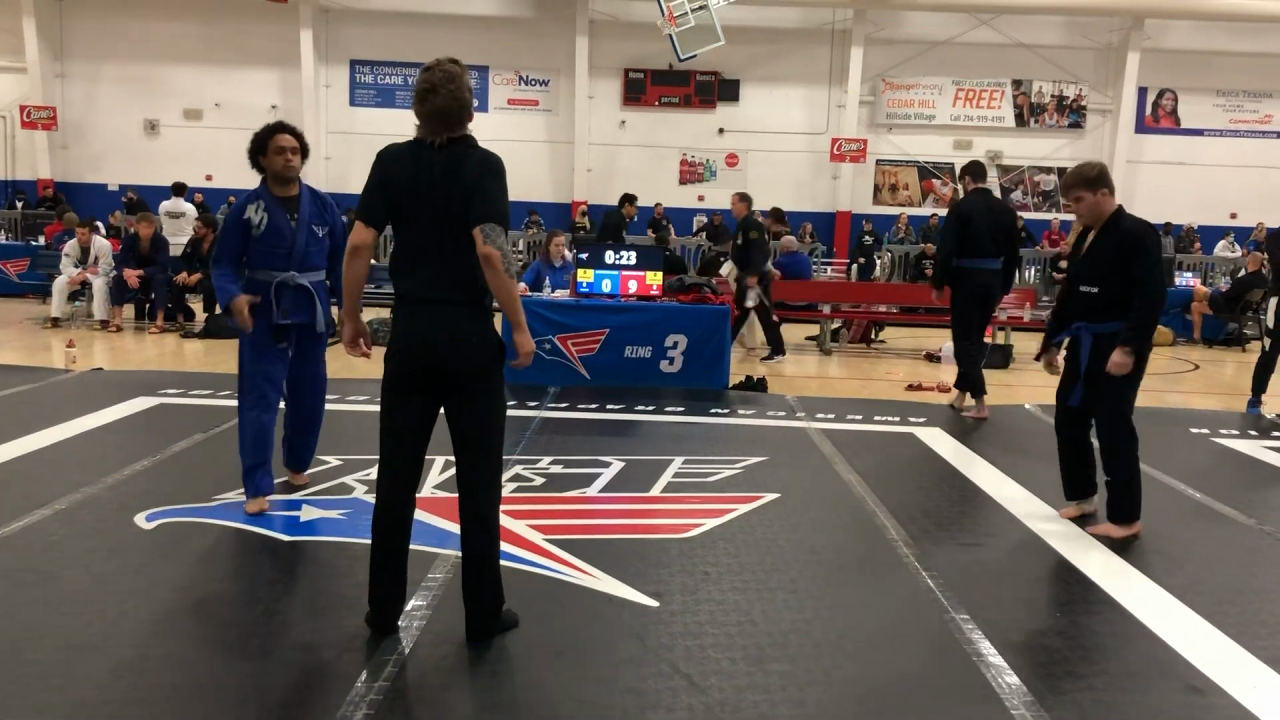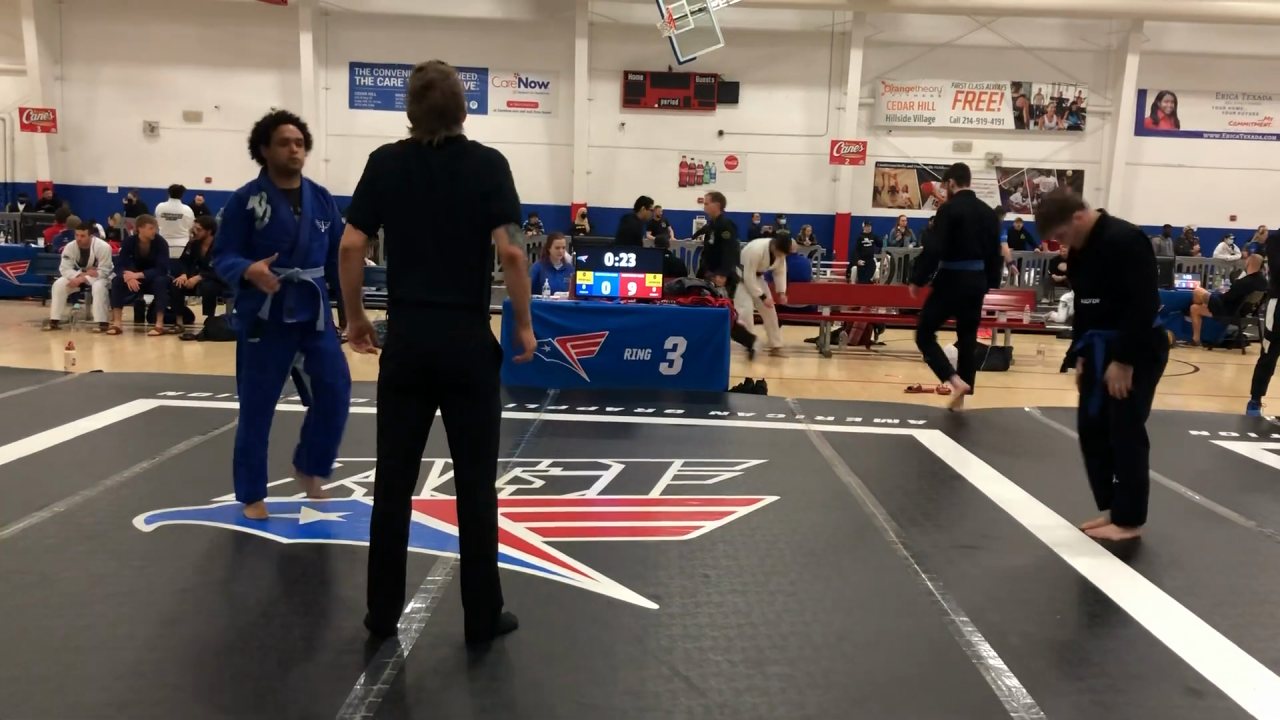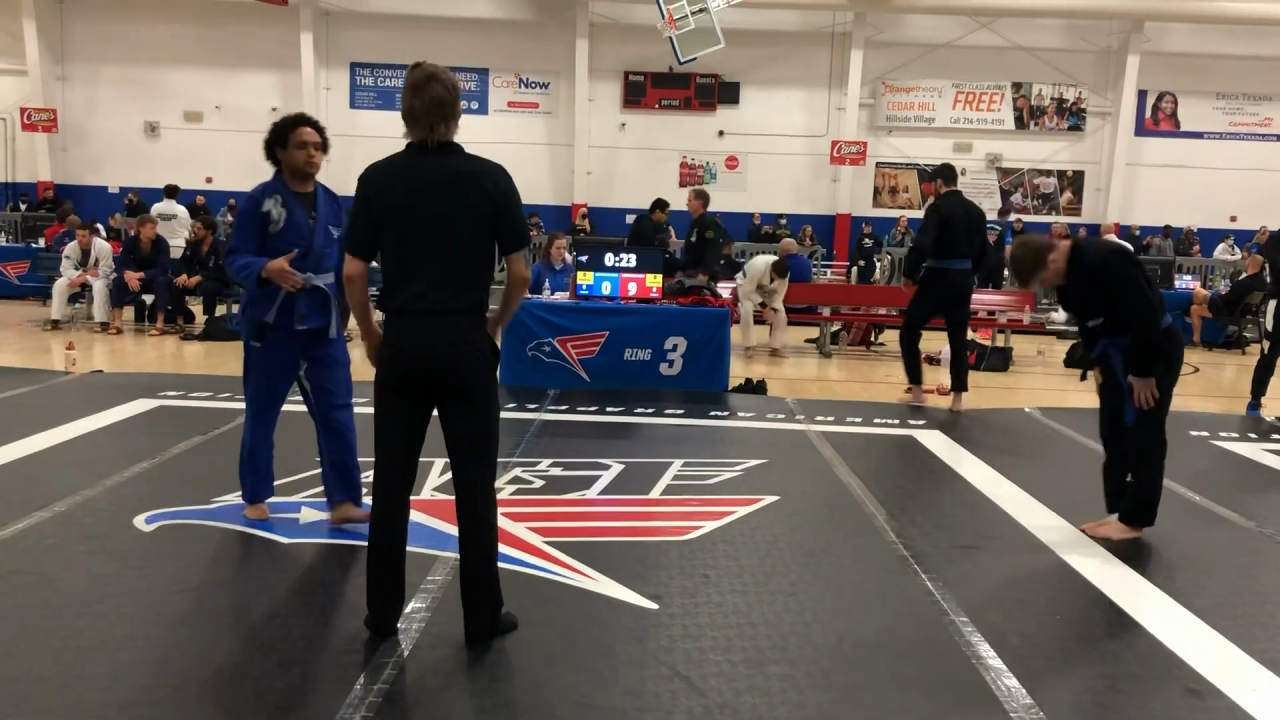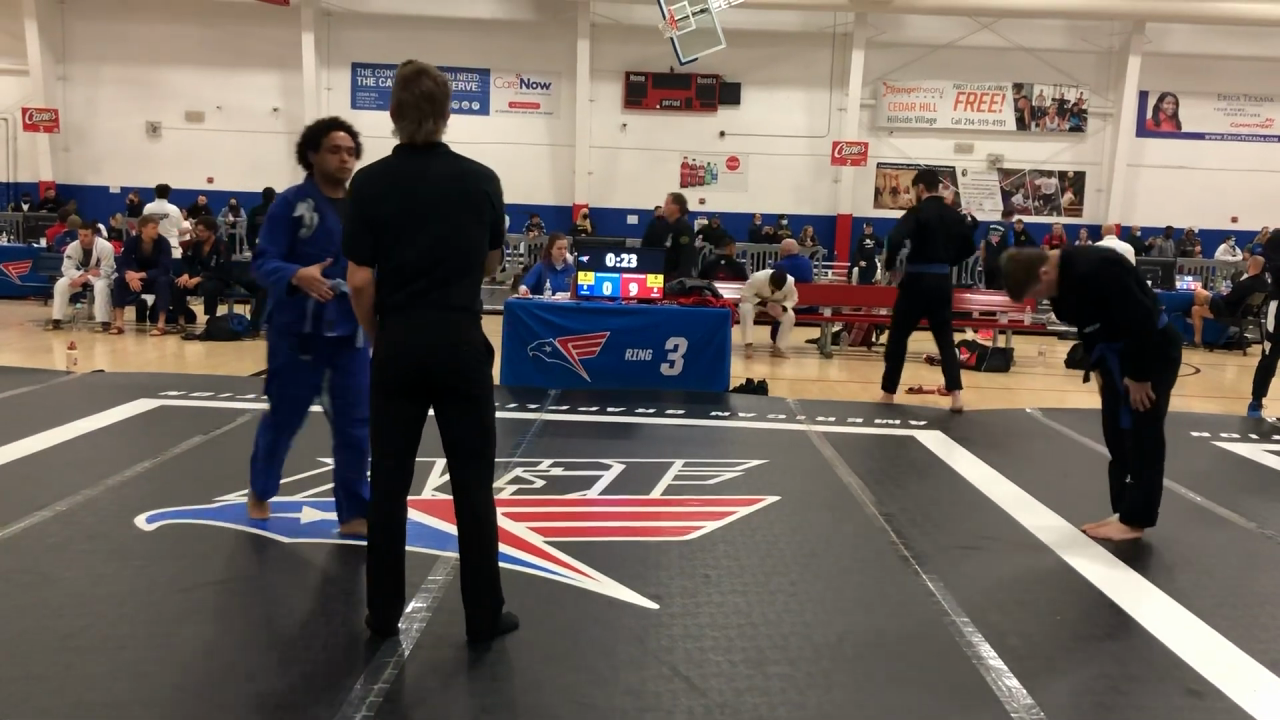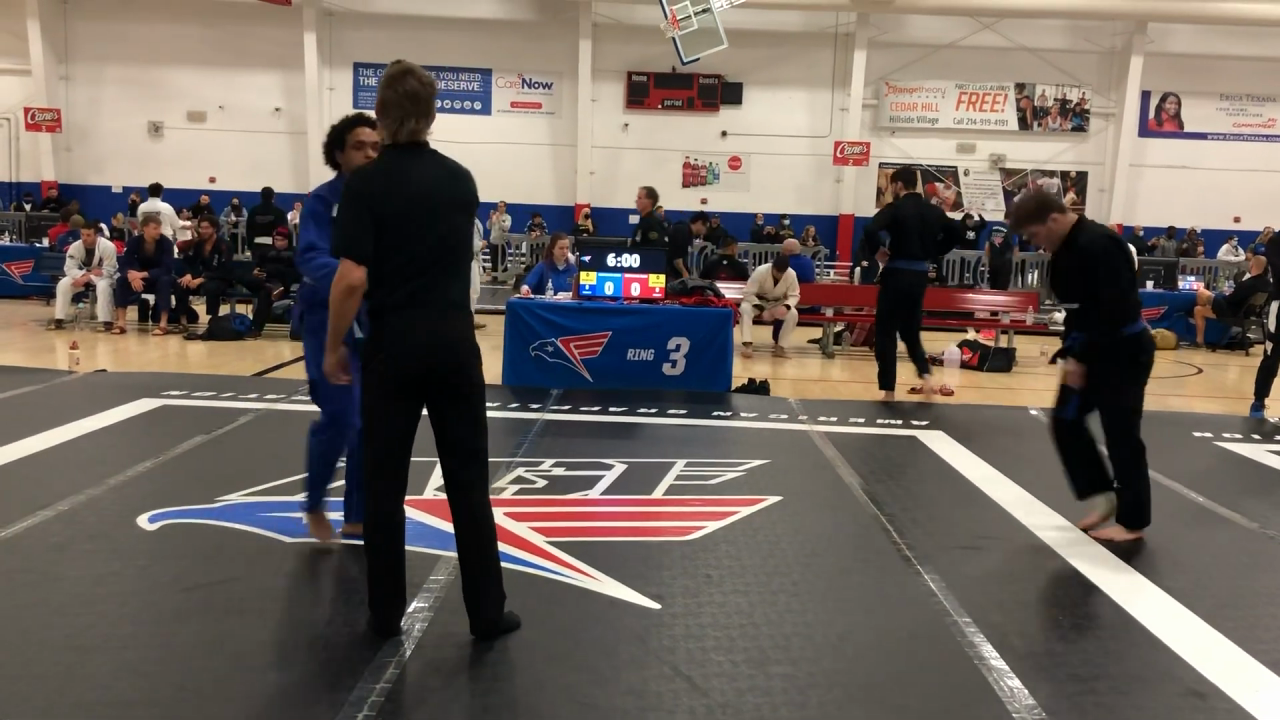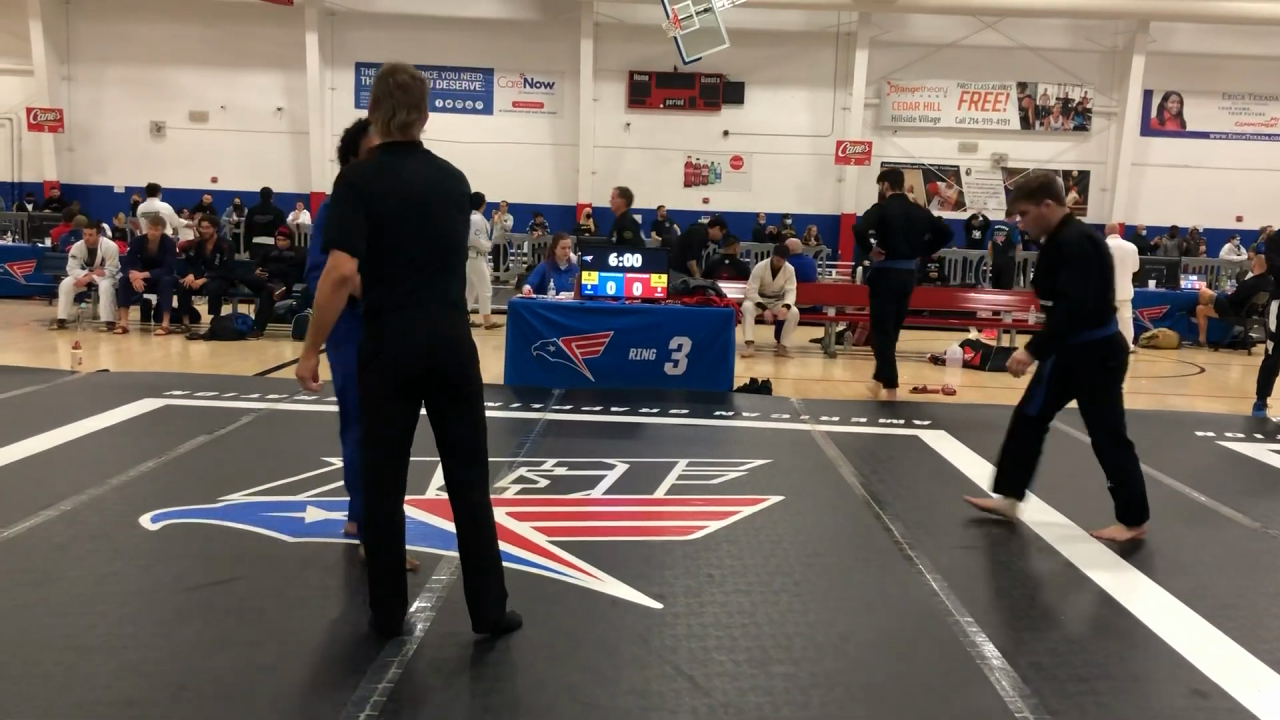
dt=0.2s
person 1, frame 1
left shoulder: (392, 161)
right shoulder: (483, 164)
left elbow: (360, 245)
right elbow: (490, 253)
left wrist: (351, 318)
right wrist: (519, 328)
left hip: (410, 336)
right hip: (470, 338)
left knee: (396, 479)
right knee: (478, 483)
left ankle: (384, 609)
right ankle: (483, 613)
person 1, frame 2
left shoulder: (385, 164)
right shoulder: (487, 164)
left elbow: (351, 247)
right elbow: (509, 252)
left wrist: (355, 316)
right wrist: (524, 324)
left hip: (406, 339)
right hip: (467, 340)
left knee: (394, 481)
right knee: (475, 484)
left ankle: (383, 611)
right ankle: (482, 616)
person 1, frame 3
left shoulder: (378, 179)
right shoulder: (490, 178)
left elbow: (354, 273)
right elbow: (520, 273)
left wrist: (369, 334)
right wrist: (498, 321)
left hip: (402, 346)
right hip: (465, 345)
left knee: (392, 483)
right knee: (475, 486)
left ankle: (383, 612)
right ankle: (483, 616)
person 1, frame 4
left shoulder: (371, 183)
right shoulder: (480, 179)
left elbow: (360, 283)
left wrist: (377, 338)
left hip: (398, 347)
right hip: (461, 344)
left knee: (388, 484)
right knee: (473, 485)
left ankle: (384, 613)
right ankle: (484, 615)
person 1, frame 5
left shoulder: (365, 183)
right shoulder: (460, 180)
left elbow: (351, 281)
left wrist: (334, 347)
left hip: (393, 346)
right hip: (454, 341)
left knee: (384, 484)
right knee: (468, 482)
left ankle: (385, 612)
right ankle: (486, 612)
person 1, frame 6
left shoulder: (359, 179)
right shoulder: (454, 179)
left elbow: (342, 272)
left wrist: (311, 350)
left hip: (390, 346)
right hip: (451, 340)
left knee: (384, 484)
right knee: (469, 480)
left ankle: (388, 613)
right ankle: (488, 609)
person 2, frame 1
left shoulder: (322, 205)
right shoulder: (246, 209)
left elbow: (340, 259)
right elbow: (223, 263)
left wrist: (348, 303)
right wrist: (233, 297)
left hip: (311, 314)
right hip: (263, 316)
left knee: (308, 398)
right knee: (259, 399)
left ankle: (296, 462)
right ankle: (257, 489)
person 2, frame 2
left shoulder: (321, 199)
right shoulder: (246, 200)
left elbow: (336, 255)
right elbow: (222, 256)
right wrist: (247, 270)
left hip: (313, 313)
right hip: (263, 316)
left knee: (334, 393)
right knee: (256, 406)
left ankle: (309, 466)
right ankle: (252, 494)
person 2, frame 3
left shoulder: (332, 203)
right shoulder: (260, 200)
left elbow: (343, 260)
right elbow: (235, 259)
right wrist: (267, 269)
left hip: (323, 321)
right hip: (272, 321)
left knee: (336, 410)
right knee: (262, 410)
left ankle: (344, 500)
right ankle: (255, 495)
person 2, frame 4
right shoulder: (290, 205)
right elbow: (263, 263)
right wrist: (297, 277)
left hip: (348, 328)
right hip: (298, 328)
left knee: (353, 421)
right knee: (285, 415)
left ankle: (354, 514)
right ankle: (261, 490)
person 2, frame 5
right shoulder: (322, 201)
right elbow: (311, 258)
right wrist: (344, 273)
right hip: (330, 322)
right knee: (341, 416)
left ankle: (358, 516)
right ankle: (315, 502)
person 2, frame 6
left shoulder: (401, 205)
right shoulder: (338, 207)
left elbow: (418, 260)
right elbow: (322, 273)
right wrist: (358, 284)
left hip: (392, 328)
right hip: (352, 327)
left knee: (387, 429)
right knee: (367, 430)
left ankle: (362, 519)
right ankle: (373, 535)
person 3, frame 1
left shoulder: (1136, 234)
right shoulder: (1086, 237)
left elbow: (1151, 296)
right elbow: (1069, 294)
left wrist: (1129, 347)
right wrist: (1051, 342)
left hip: (1117, 348)
right hip: (1083, 344)
left knee: (1114, 429)
right knee: (1068, 420)
left ankle: (1125, 517)
right ankle: (1081, 497)
person 3, frame 2
left shoulder: (1124, 241)
right shoulder: (1082, 248)
left elbow: (1143, 306)
left wrist: (1125, 360)
right wrist: (1082, 354)
left hip: (1139, 351)
right hip: (1101, 350)
left knee: (1126, 432)
right knee: (1092, 429)
left ankle: (1128, 520)
right ankle: (1111, 507)
person 3, frame 3
left shoulder: (1104, 261)
right shoulder: (1067, 273)
left elbow: (1145, 316)
left wrist: (1143, 372)
right wrist: (1100, 364)
left hip: (1155, 349)
right hip: (1119, 352)
left knee: (1143, 432)
right knee: (1114, 433)
left ankle: (1134, 519)
right ankle: (1120, 510)
person 3, frame 4
left shoulder: (1096, 268)
right shoulder: (1062, 278)
left elbow: (1141, 321)
left wrist: (1139, 376)
right wrist: (1099, 368)
left hip: (1153, 351)
right hip: (1119, 355)
left knee: (1142, 434)
right knee: (1117, 433)
left ankle: (1135, 519)
right ankle: (1123, 512)
person 3, frame 5
left shoulder: (1098, 245)
right shoulder: (1065, 249)
left elbow: (1113, 310)
left wrist: (1081, 359)
right wrist: (1074, 353)
left hip: (1121, 352)
right hip: (1091, 349)
left knee: (1121, 435)
right knee: (1065, 424)
left ankle: (1132, 520)
right ankle: (1103, 497)
person 3, frame 6
left shoulder: (1078, 243)
right shoulder: (1059, 241)
left elbow: (1075, 309)
left wrist: (1033, 350)
right wrist: (1041, 350)
left hip: (1096, 354)
right hip: (1069, 350)
left knee: (1107, 435)
right knee: (1028, 418)
left ankle: (1134, 519)
right ankle: (1008, 497)
person 4, frame 1
left shoulder: (961, 207)
right shoulder: (1006, 210)
left elbow: (946, 249)
right elbow: (1012, 253)
left wrist: (938, 283)
right wrist: (1004, 287)
left hip: (967, 278)
right hip: (993, 280)
left knee: (965, 340)
right knee: (975, 338)
left ankle: (980, 402)
right ankle: (962, 393)
person 4, frame 2
left shoulder: (949, 209)
right shoulder: (988, 212)
left elbow: (934, 249)
right elbow: (994, 254)
left wrist: (917, 279)
right wrist: (988, 284)
left hip: (952, 280)
right hip: (976, 281)
left knee: (924, 333)
right knee: (968, 339)
left ankle: (956, 381)
right ankle: (960, 396)
person 4, frame 3
left shoulder: (939, 208)
right shoulder: (976, 211)
left elbow: (922, 244)
right elbow: (982, 249)
left wrist: (909, 273)
left hip: (939, 277)
right hip: (964, 279)
left knee: (910, 331)
right knee: (958, 337)
left ankle: (916, 388)
right ankle: (957, 397)
person 4, frame 4
left shoulder: (917, 212)
right shoulder: (955, 215)
left elbow: (896, 239)
right elbow: (969, 247)
left wrist: (890, 263)
left hip: (917, 282)
right hip: (942, 283)
left knee: (897, 338)
right knee: (945, 339)
left ankle: (888, 393)
right ankle: (955, 394)
person 4, frame 5
left shoulder: (895, 208)
right shoulder: (934, 211)
left elbow: (870, 230)
right elbow: (957, 233)
left wrist: (878, 250)
right wrist: (932, 253)
left hip: (895, 277)
right hip: (919, 278)
left knee: (886, 334)
right knee: (910, 332)
left ankle: (888, 392)
right ankle: (926, 376)
person 4, frame 6
left shoulder: (882, 209)
right shoulder: (920, 212)
left elbow: (859, 229)
right elbow: (946, 233)
left wrist: (869, 250)
right wrist: (922, 252)
left hip: (885, 276)
right hip: (907, 276)
left knee: (882, 333)
right knee: (891, 331)
left ankle: (891, 389)
right ankle: (880, 381)
